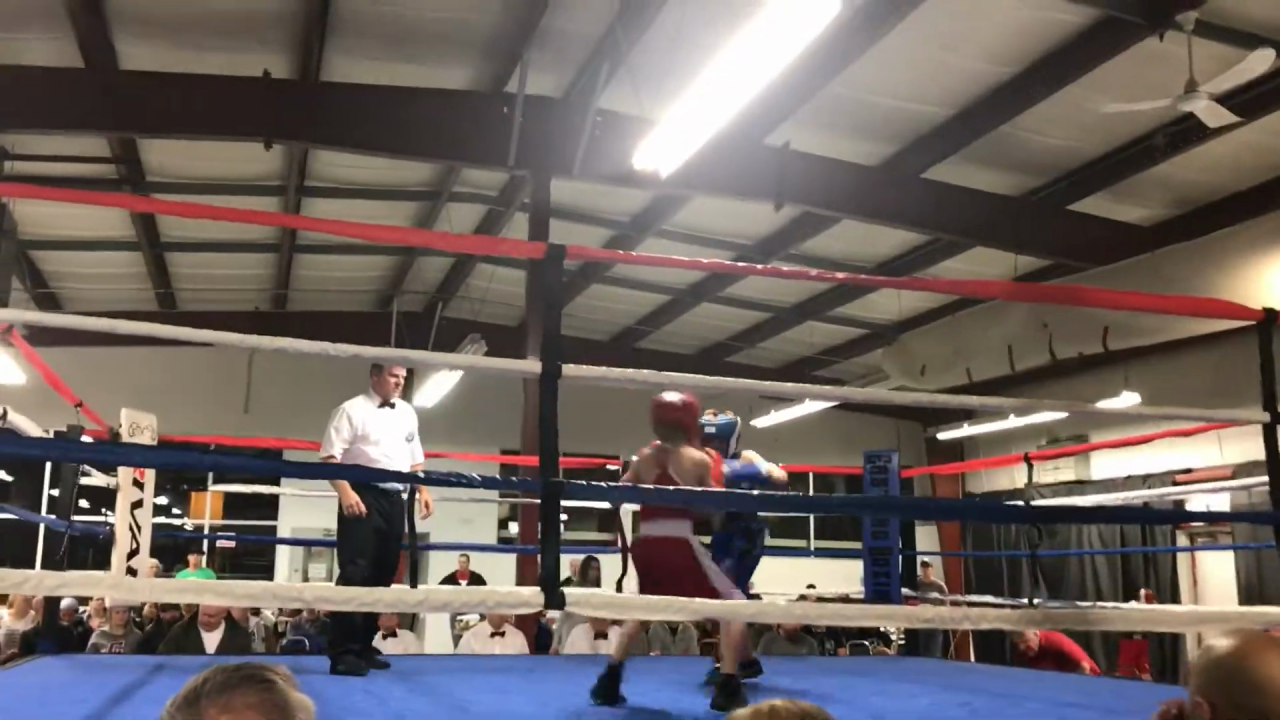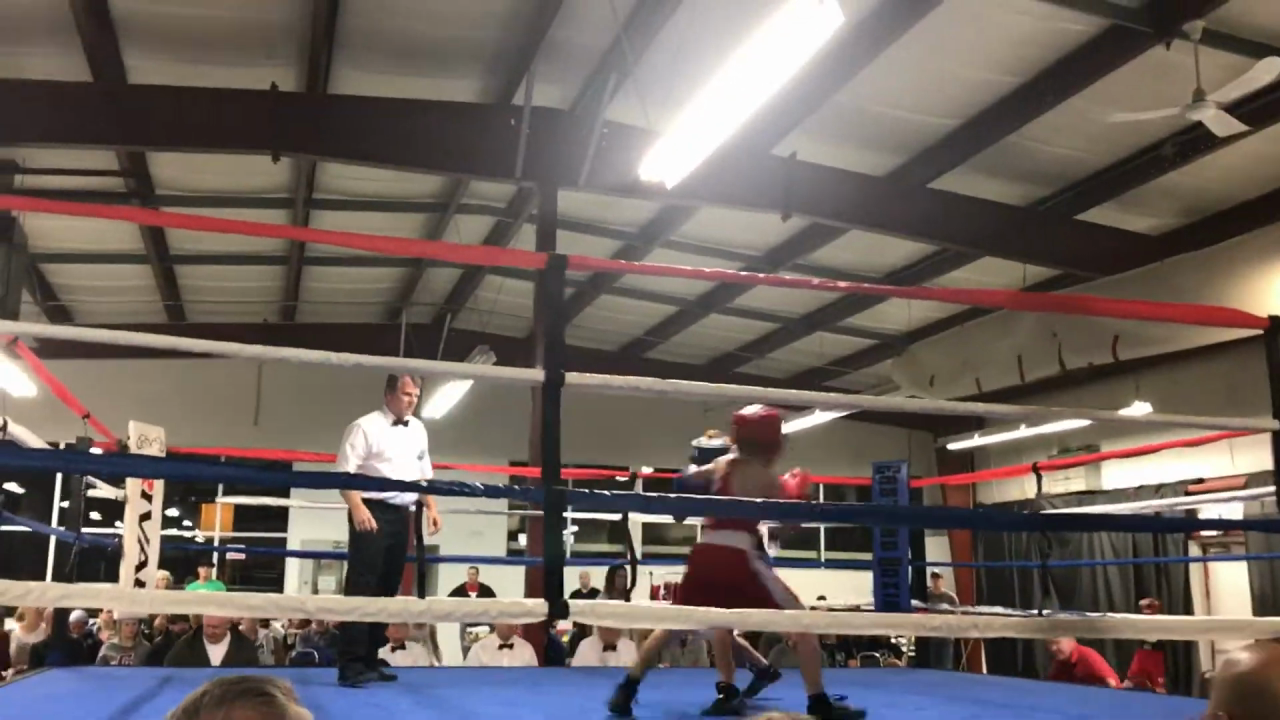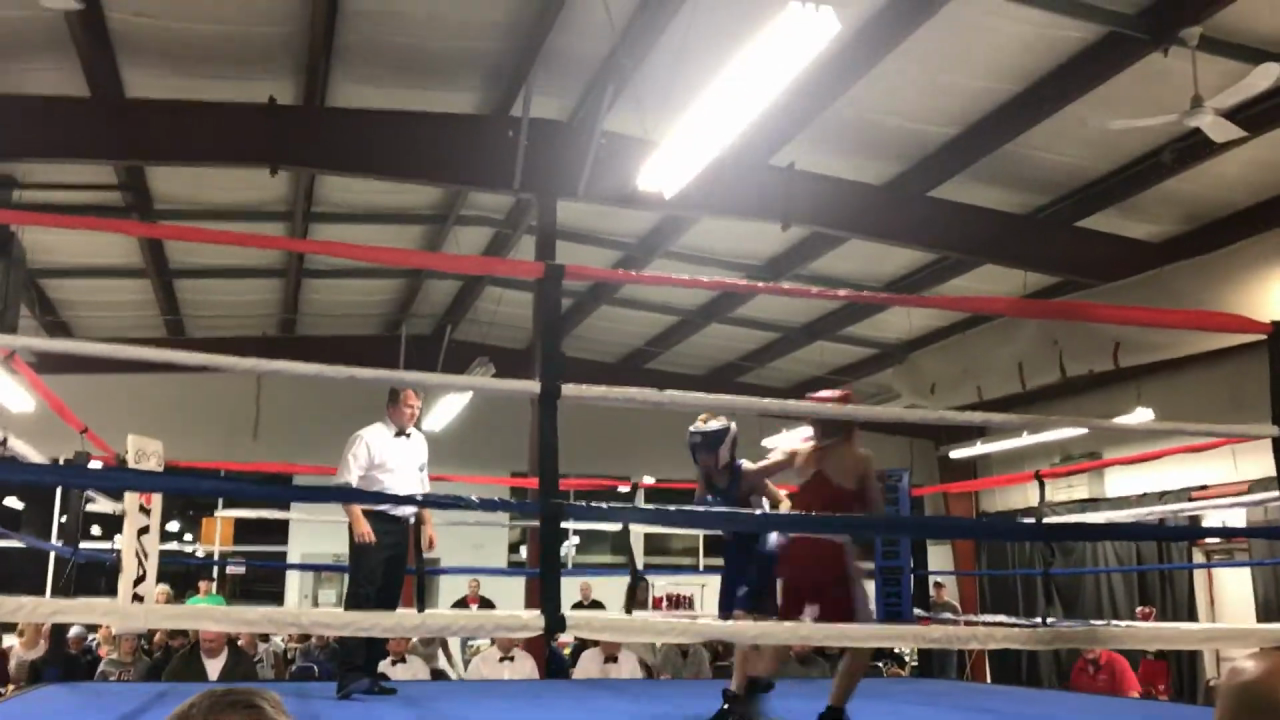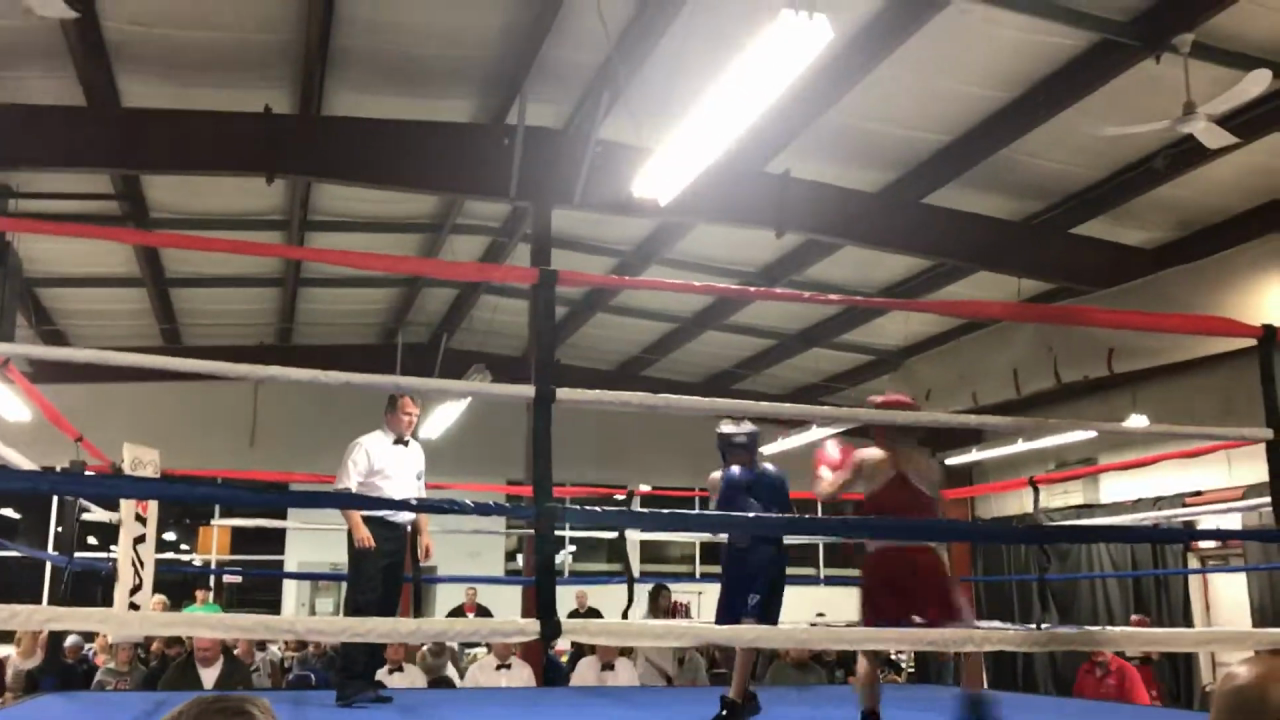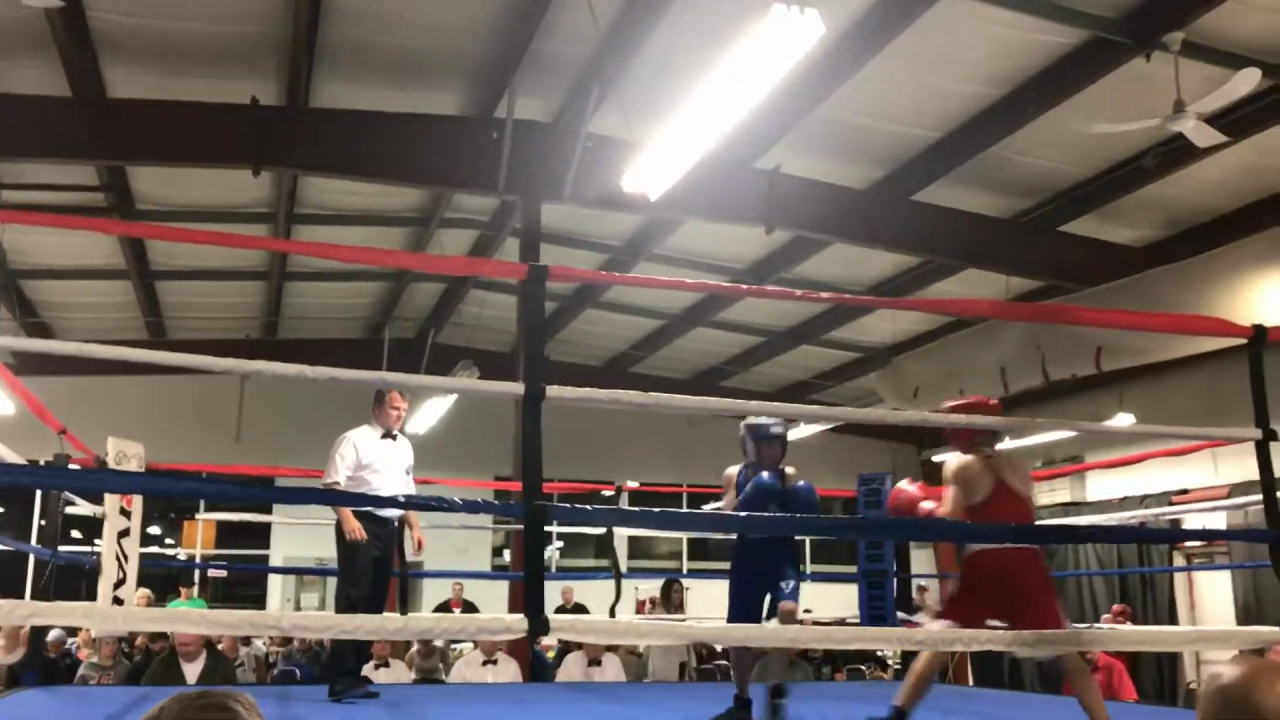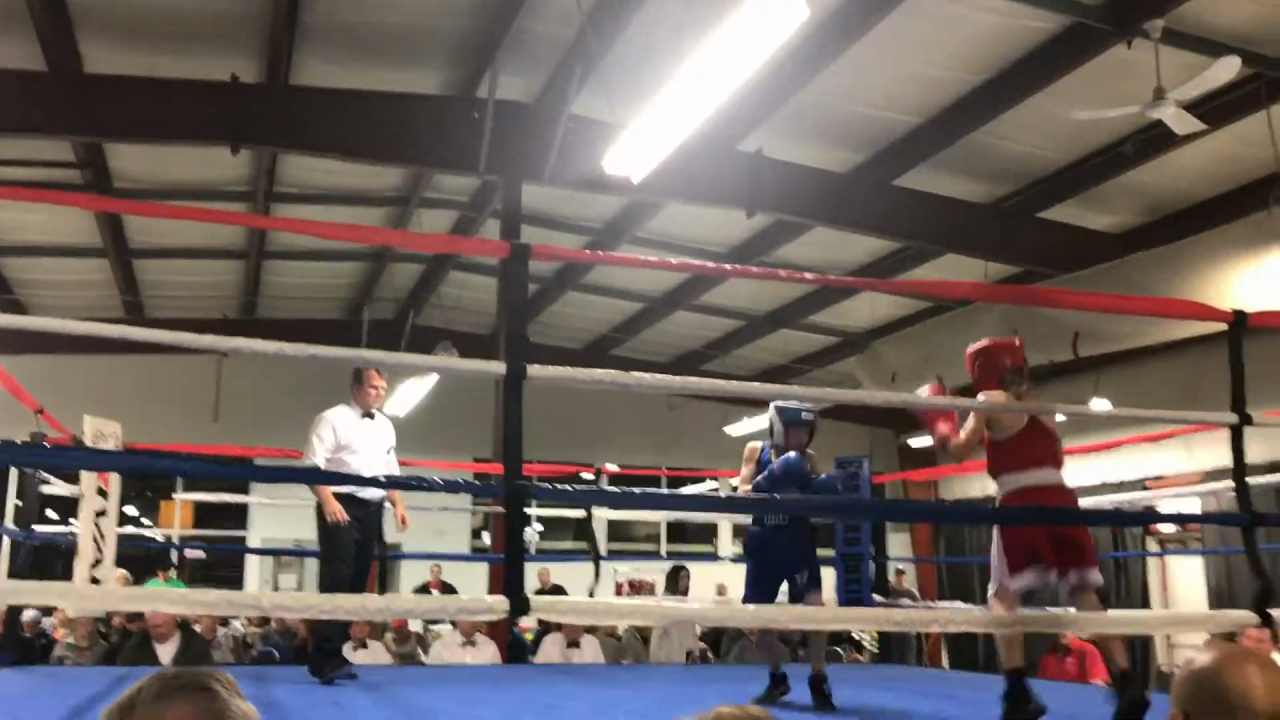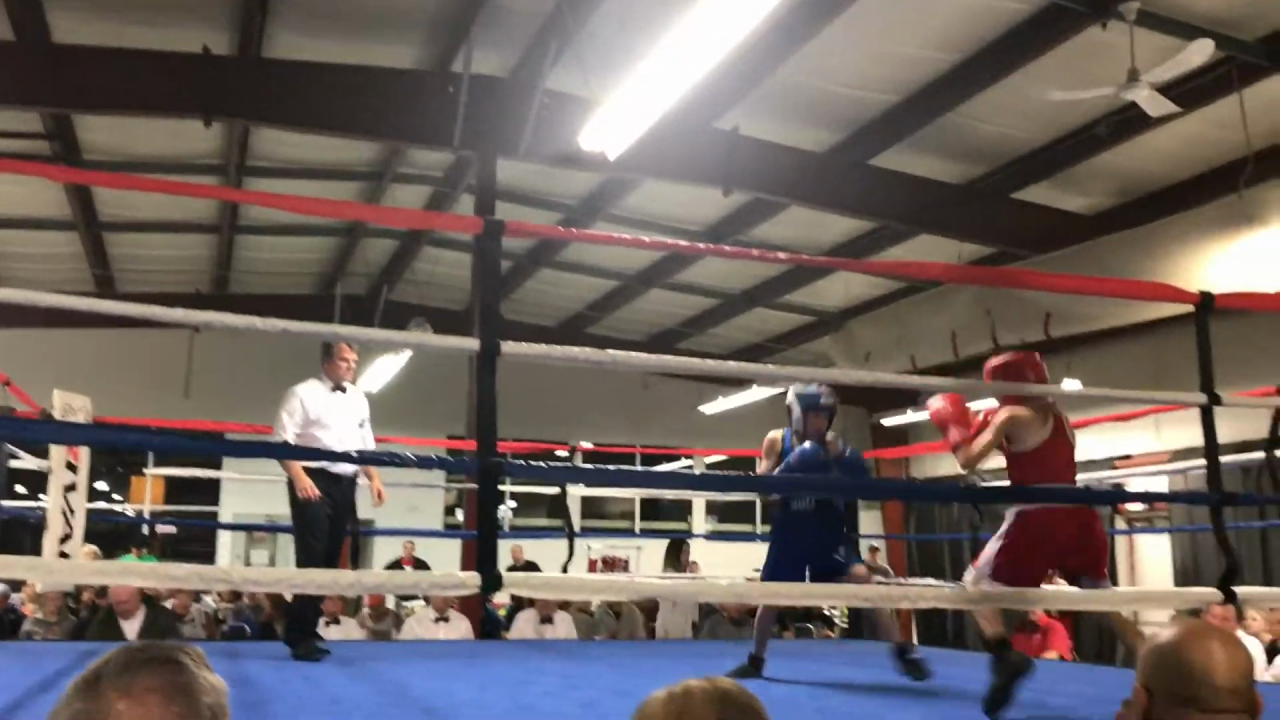
dt=0.2s
person 1, frame 1
left shoulder: (647, 456)
right shoulder: (699, 459)
right wrist: (711, 471)
left hip: (646, 544)
right hip: (679, 544)
left ankle: (609, 680)
right ankle: (728, 686)
person 1, frame 2
left shoulder: (723, 463)
right shoulder: (768, 480)
left elbow: (691, 479)
right wrist: (795, 497)
left hip: (705, 554)
right hip: (737, 556)
left ankle: (627, 690)
person 1, frame 3
left shoulder: (802, 453)
right shoulder: (860, 459)
right elbow: (877, 510)
left hip: (797, 546)
right hip: (834, 550)
left knee: (790, 626)
left ankle: (755, 689)
person 1, frame 4
left shoulder: (866, 459)
right shoulder: (929, 465)
left elbow: (827, 493)
right elbow: (938, 516)
left wrist: (827, 469)
left hip: (882, 558)
right hip: (922, 557)
left knee: (870, 647)
right knee: (956, 630)
person 1, frame 5
left shoulder: (961, 466)
right shoulder: (1017, 469)
left elbow: (950, 518)
left wrist: (921, 506)
left hip: (984, 560)
right hip: (1026, 558)
right knee: (1064, 650)
person 1, frame 6
left shoulder: (991, 403)
left elbow: (960, 450)
left wrist: (940, 424)
left hip: (1020, 501)
right hip: (1059, 497)
left knee: (1005, 596)
right knee: (1085, 597)
right ankle: (1127, 684)
person 1, frame 7
left shoulder: (1012, 417)
right shoulder: (1057, 417)
left elbow: (969, 459)
left wrist: (952, 428)
left hip: (1035, 518)
right hip: (1078, 517)
left knee: (977, 587)
left ankle: (1006, 659)
person 2, frame 1
left shoulder: (407, 413)
right shoulder: (352, 410)
left elbow: (414, 459)
right elbow: (330, 455)
left wrist: (423, 490)
right wrist: (345, 492)
left hip: (394, 500)
right hip: (362, 498)
left knee: (381, 577)
right knee: (353, 573)
left ankle: (362, 647)
right ankle: (343, 654)
person 2, frame 2
left shoulder: (418, 430)
right shoulder: (366, 426)
left elbow: (423, 475)
right elbow: (344, 472)
left wrist: (430, 507)
right wrist: (357, 508)
left hip: (401, 515)
right hip: (372, 513)
left knee: (386, 589)
right knee: (362, 583)
left ankle: (368, 660)
right ankle: (352, 663)
person 2, frame 3
left shoulder: (419, 442)
right shoulder: (368, 438)
right elbow: (345, 483)
left wrist: (427, 524)
right wrist: (357, 520)
left hip: (401, 527)
right hip: (372, 524)
left knee: (386, 601)
right knee: (362, 595)
left ankle: (368, 673)
right ankle: (350, 674)
person 2, frame 4
left shoulder: (416, 451)
right shoulder: (367, 445)
right elbow: (344, 488)
left wrist: (423, 534)
right wrist: (357, 526)
left hip: (398, 535)
right hip: (370, 531)
left knee: (385, 609)
right knee: (361, 603)
left ankle: (366, 681)
right ankle: (350, 683)
person 2, frame 5
left shoulder: (405, 446)
right shoulder: (355, 439)
right elbow: (333, 483)
left wrist: (414, 527)
right wrist: (347, 519)
left hip: (388, 529)
right hip: (359, 526)
left knee: (374, 604)
right knee: (352, 599)
left ankle: (351, 676)
right ankle: (342, 678)
person 2, frame 6
left shoulder: (385, 426)
right shoulder: (333, 419)
right elbow: (312, 465)
left wrist: (398, 504)
right wrist: (327, 501)
left hip: (370, 511)
right hip: (341, 507)
left knee: (355, 585)
right knee: (337, 581)
left ankle: (326, 657)
right ankle: (328, 659)
person 2, frame 7
left shoulder: (358, 399)
right shoulder: (303, 393)
left elbow: (364, 446)
right elbow: (283, 440)
left wrist: (373, 478)
right wrist: (299, 477)
left hip: (344, 485)
right hip: (313, 483)
left knee: (329, 562)
right knee: (313, 559)
left ankle: (300, 631)
right ankle: (303, 638)
person 3, frame 1
left shoulder: (745, 457)
left elbow: (780, 478)
left wrist: (761, 474)
left hip: (745, 534)
right hip: (723, 534)
left ankle: (742, 659)
right ankle: (749, 661)
person 3, frame 2
left shoulder: (735, 481)
right shoulder: (706, 485)
right elbow: (681, 515)
left hip: (745, 559)
right hip: (727, 560)
left knee: (719, 619)
right knee: (721, 624)
left ankle: (728, 692)
right ankle: (764, 667)
person 3, frame 3
left shoulder: (748, 473)
right shoulder: (705, 477)
left elbow: (783, 501)
right wrist: (705, 509)
left hip: (756, 549)
right hip: (734, 549)
left knee: (742, 618)
right knee: (729, 618)
right ankle: (752, 677)
person 3, frame 4
left shoulder: (767, 475)
right shoulder: (717, 479)
left elbow: (786, 514)
left wrist: (780, 502)
right wrist: (727, 496)
left hip: (766, 557)
right hip: (735, 558)
left knee: (749, 628)
right knee: (728, 629)
person 3, frame 5
left shoulder: (788, 476)
right shoulder: (734, 476)
left elbow: (799, 517)
left wrist: (801, 505)
right wrist: (748, 500)
left hip: (782, 556)
right hip: (746, 558)
left knee: (787, 611)
person 3, frame 6
left shoulder: (807, 460)
right shoulder: (755, 451)
right elbow: (743, 494)
left wrist: (822, 494)
right wrist: (770, 479)
left hip: (798, 538)
right hip: (764, 540)
left knee: (812, 605)
left ankle: (818, 680)
right ankle: (777, 678)
person 3, frame 7
left shoulder: (830, 442)
right shoulder: (776, 440)
left wrist: (850, 472)
right wrist: (787, 470)
left hip: (826, 525)
right hip: (789, 527)
left knee: (860, 577)
left ankle: (902, 650)
right ankle: (755, 660)
